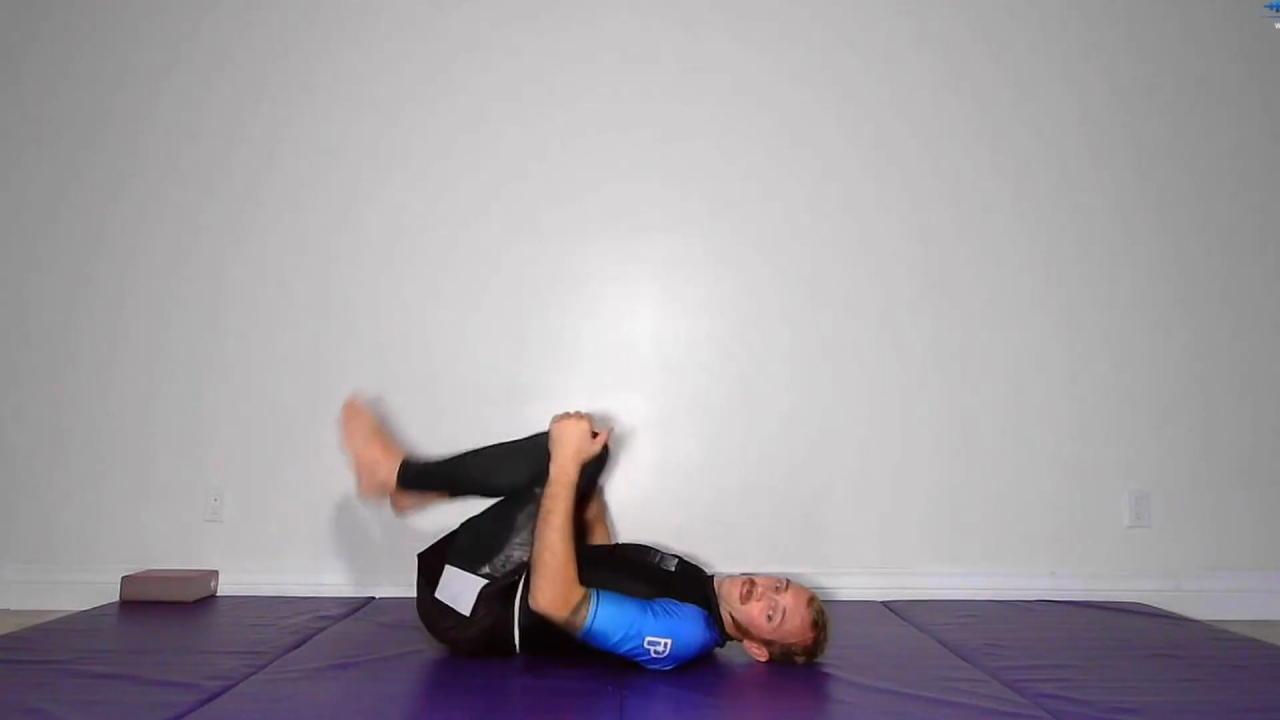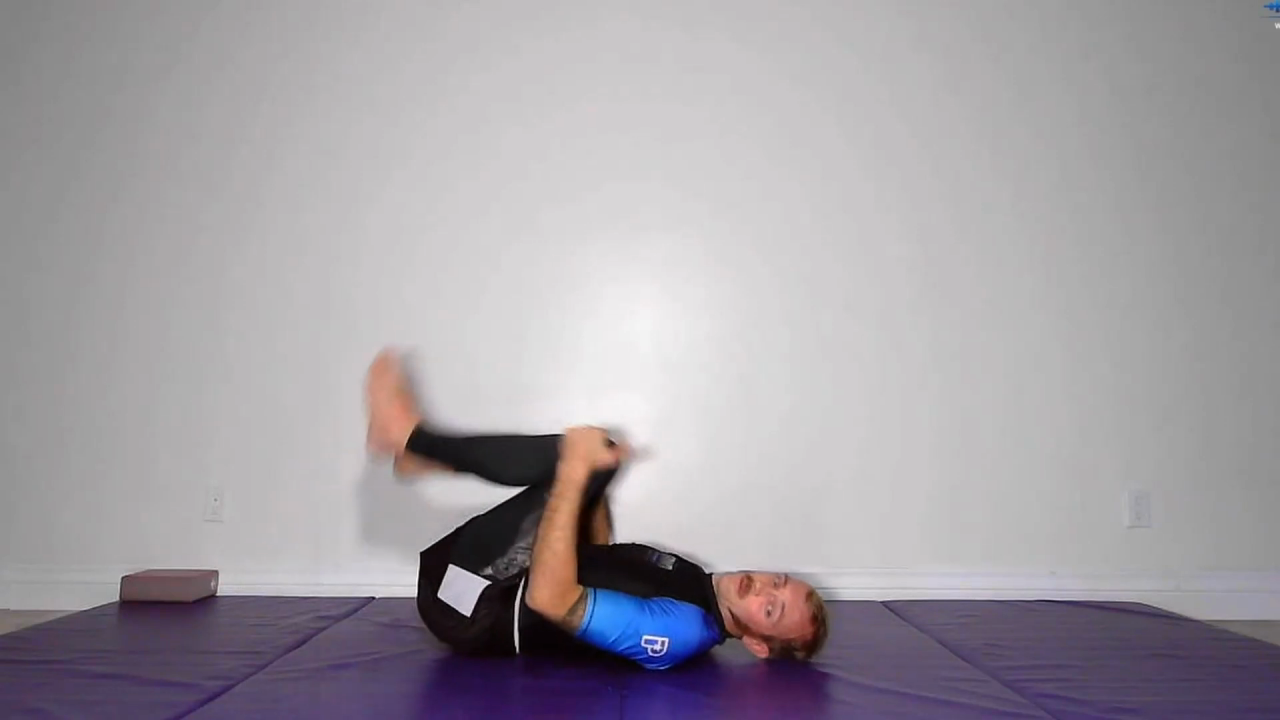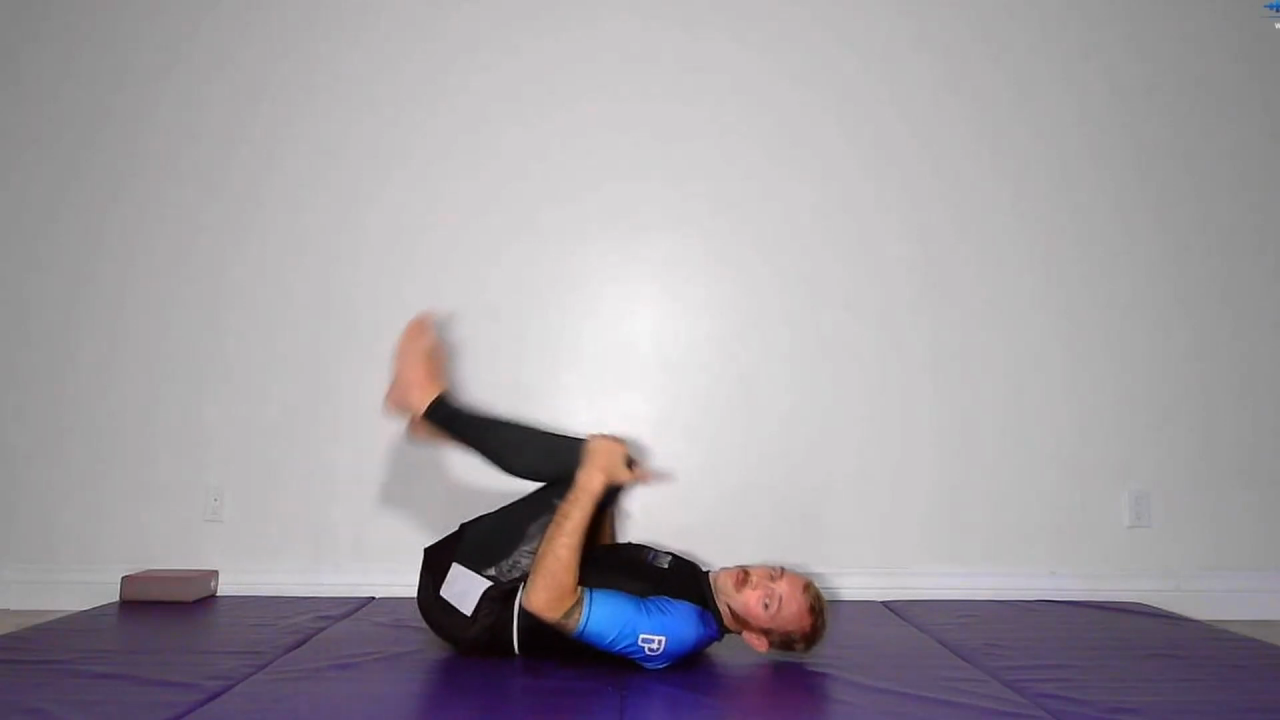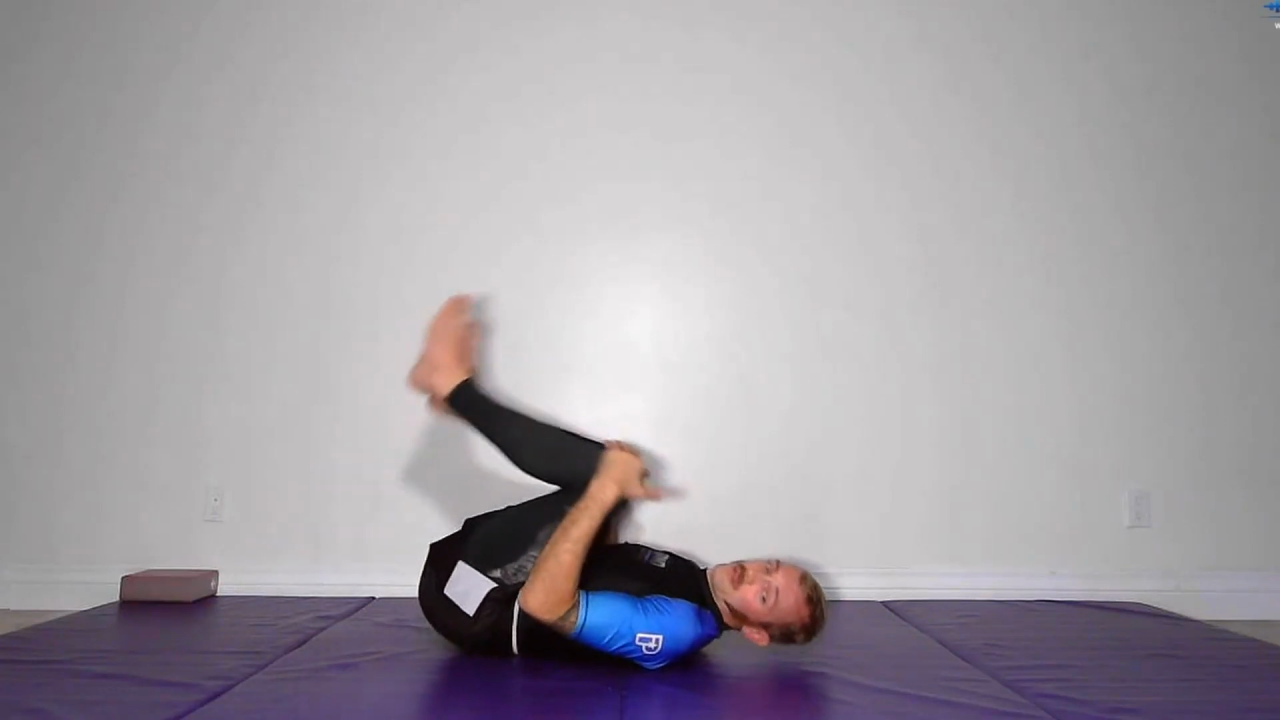
dt=0.1s
person 1, frame 1
left shoulder: (682, 637)
right shoulder: (698, 584)
left elbow: (554, 601)
right elbow: (603, 554)
left wrist: (565, 467)
right wrist: (580, 465)
left hip: (472, 616)
right hip: (504, 583)
left knee: (564, 452)
left ankle: (399, 476)
right ankle: (422, 485)
person 1, frame 2
left shoulder: (675, 634)
right shoulder: (694, 586)
left elbow: (550, 600)
right elbow: (603, 553)
left wrist: (575, 471)
right wrist: (591, 467)
left hip: (470, 610)
right hip: (509, 579)
left knee: (572, 464)
left ankle: (409, 435)
right ankle: (424, 451)
person 1, frame 3
left shoulder: (676, 632)
right shoulder: (691, 582)
left elbow: (543, 601)
right elbow: (601, 561)
left wrist: (592, 483)
right wrist: (603, 478)
left hip: (470, 614)
right hip: (494, 585)
left knee: (589, 473)
right knee: (599, 462)
left ankle: (428, 401)
right ankle: (436, 409)
person 1, frame 4
left shoulder: (676, 629)
right shoulder: (690, 580)
left elbow: (544, 603)
right elbow: (603, 557)
left wrist: (604, 492)
right wrist: (610, 492)
left hip: (471, 607)
left knee: (597, 480)
left ankle: (452, 386)
right ankle: (458, 392)
